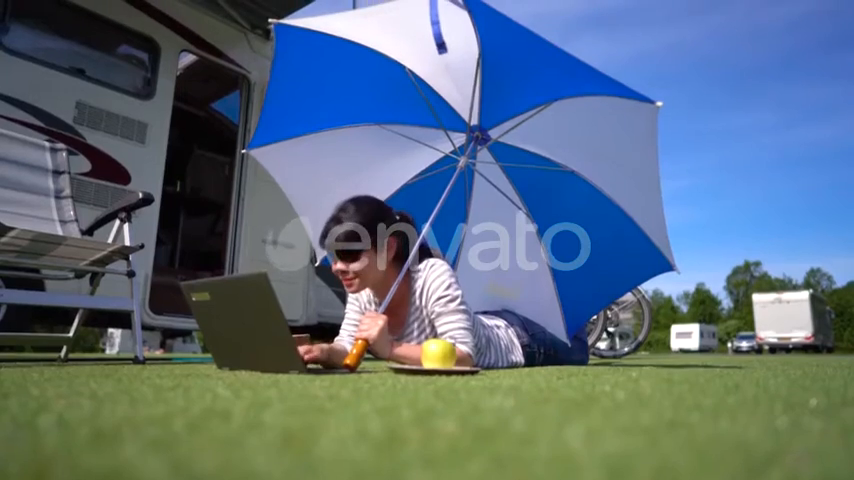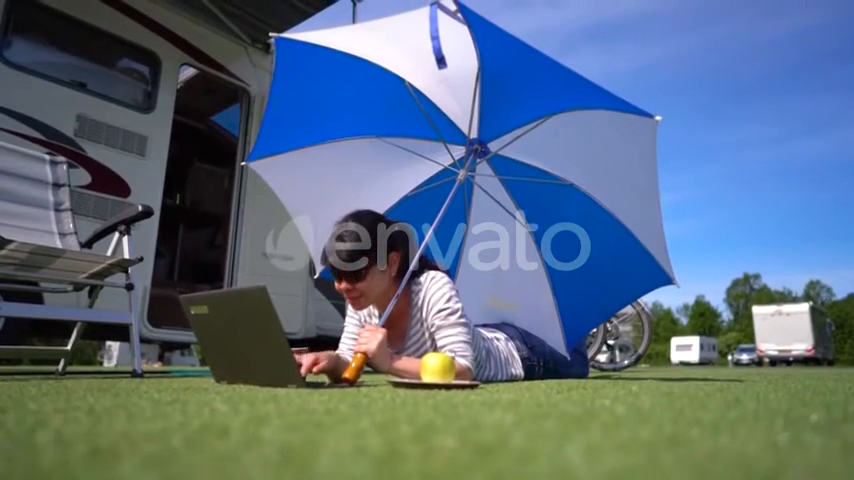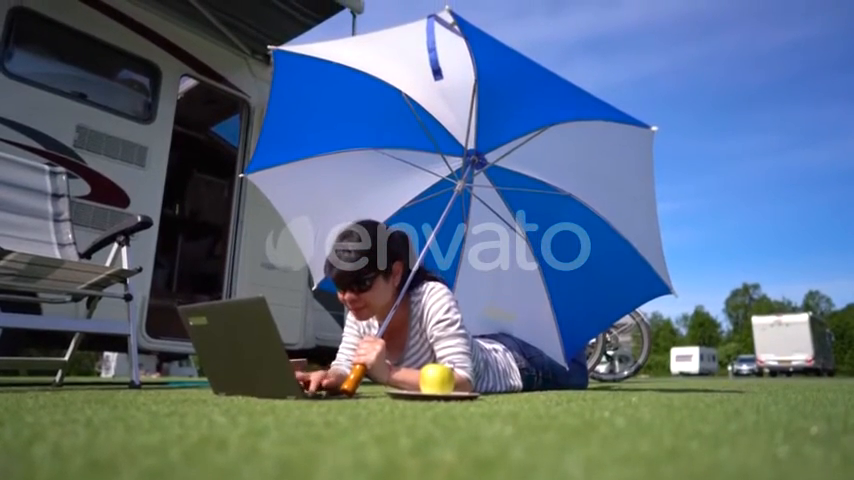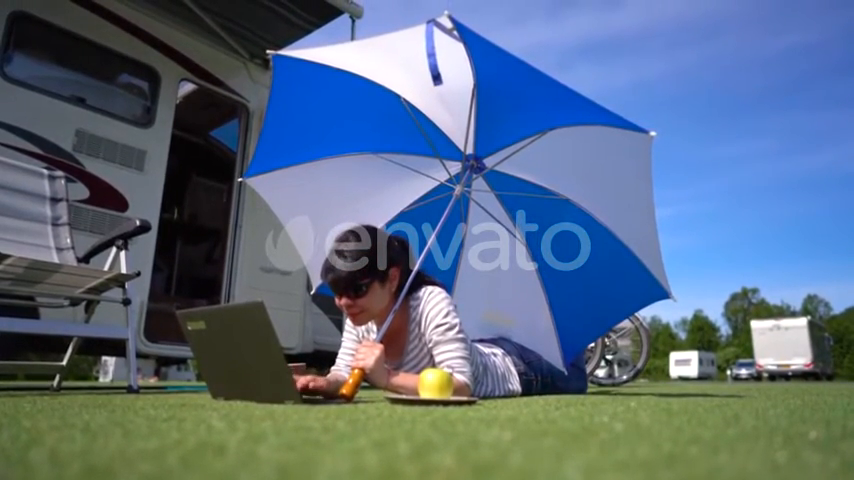
dt=1s
person 1, frame 1
left shoulder: (434, 276)
right shoulder: (361, 291)
left elbow: (463, 357)
right elbow: (346, 351)
left wrist: (391, 350)
right wrist: (325, 353)
left hip: (516, 342)
person 1, frame 2
left shoulder: (434, 288)
right shoulder: (360, 304)
left elbow: (463, 370)
right elbow: (347, 368)
left wrist: (391, 362)
right wrist: (331, 363)
left hip: (516, 354)
person 1, frame 3
left shoulder: (433, 298)
right shoulder: (359, 315)
left elbow: (462, 382)
right elbow: (343, 372)
left wrist: (389, 374)
right wrist: (329, 378)
left hip: (514, 365)
person 1, frame 4
left shoulder: (432, 303)
right shoulder: (358, 318)
left elbow: (461, 386)
right elbow: (342, 377)
left wrist: (387, 378)
right wrist: (324, 384)
left hip: (513, 369)
